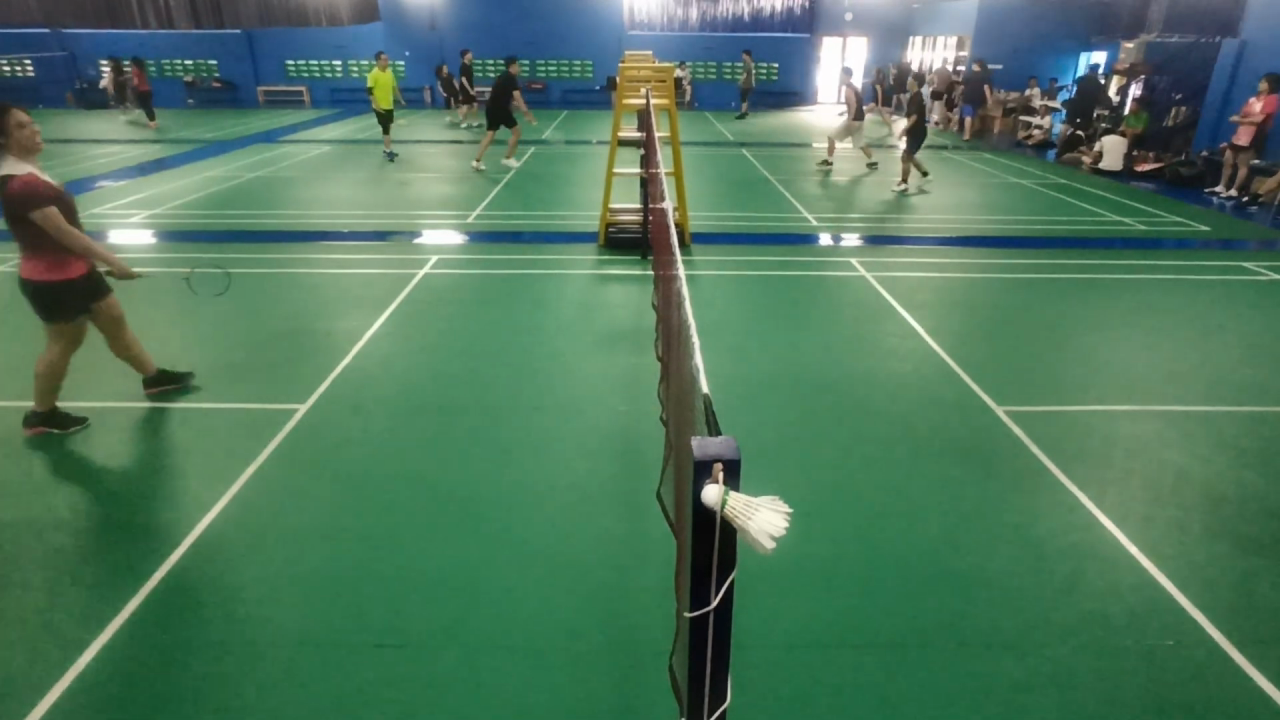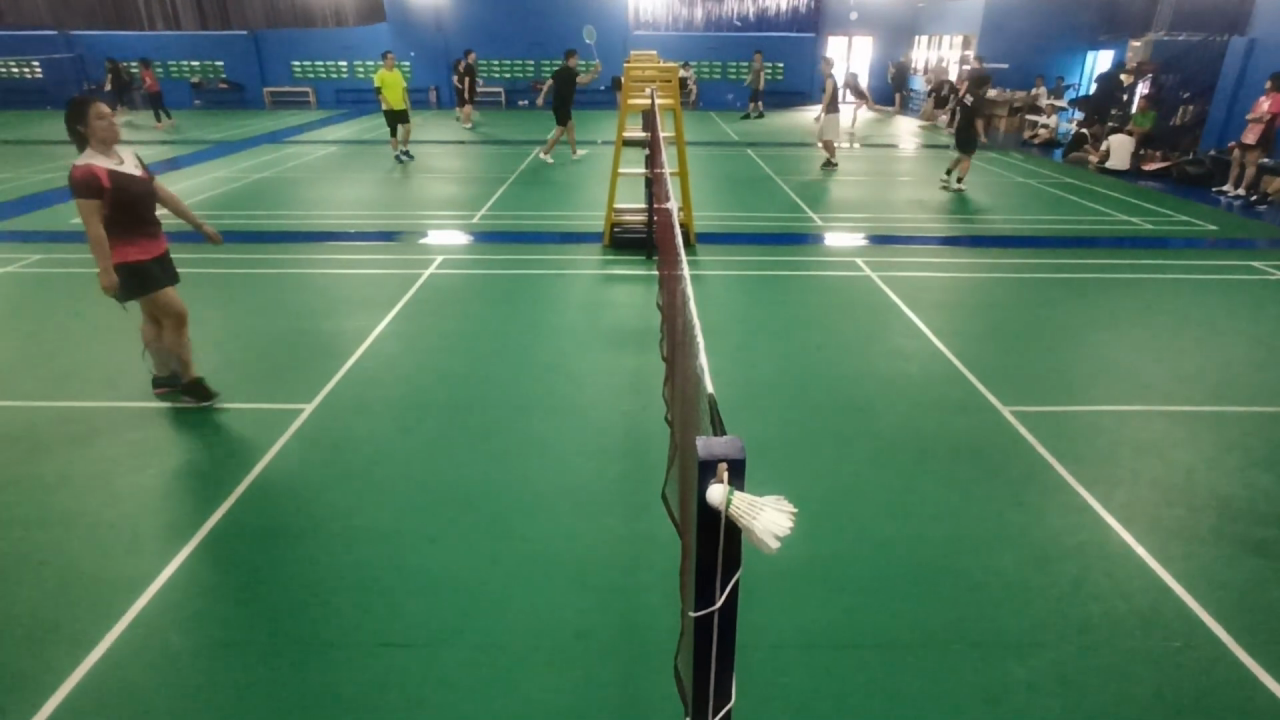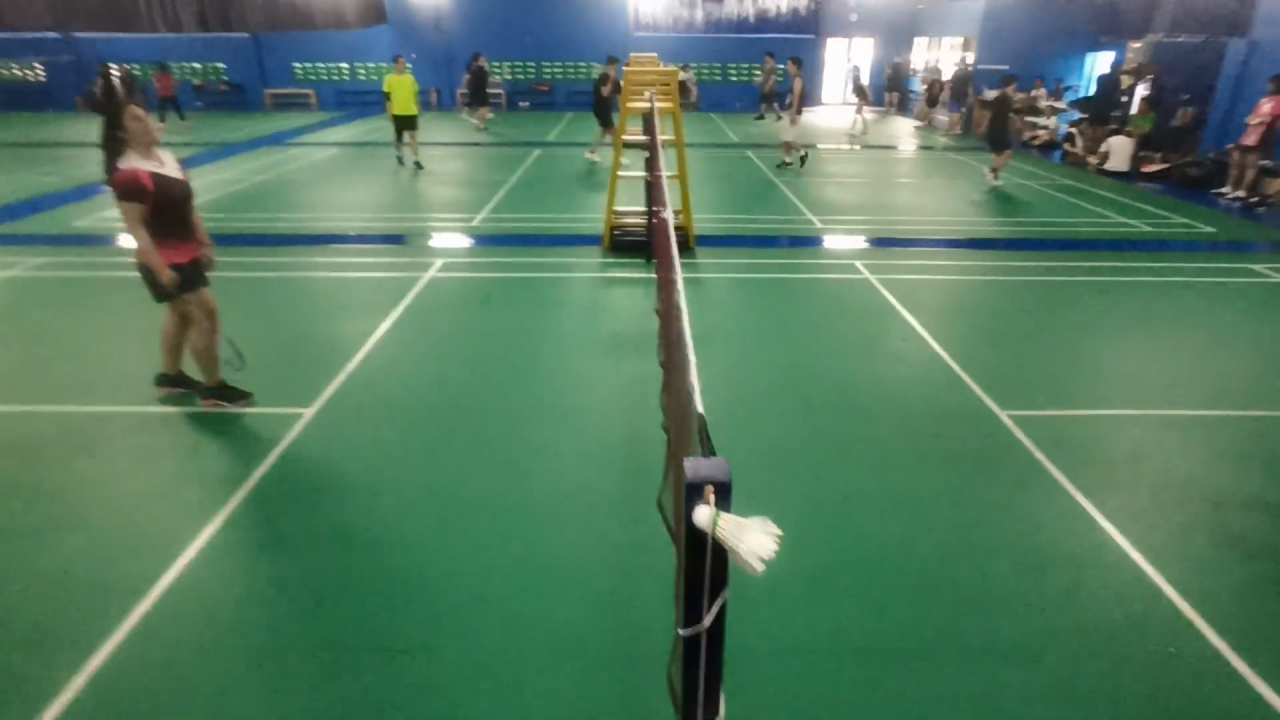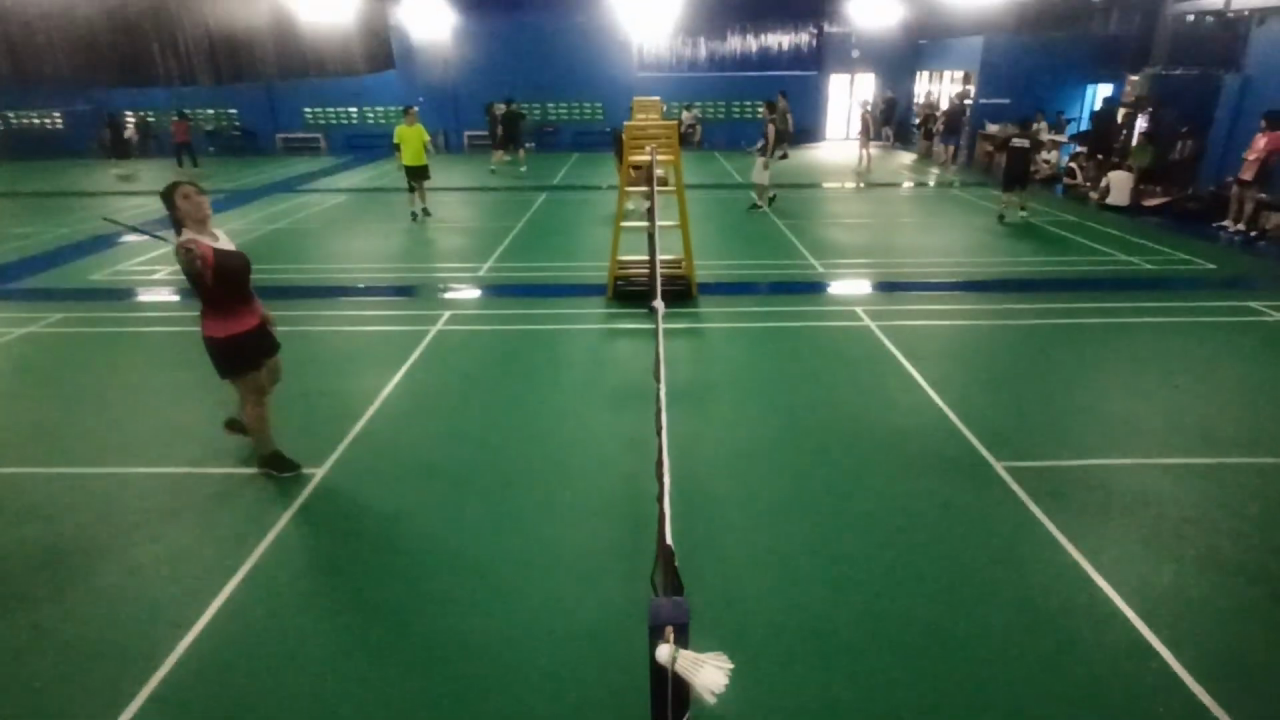
dt=0.5s
person 1, frame 1
left shoulder: (27, 173)
right elbow: (63, 231)
right wrist: (110, 260)
left hip: (74, 271)
right hip: (53, 280)
left knee: (115, 322)
right knee: (65, 342)
left ankle: (153, 377)
right ankle: (41, 416)
person 1, frame 2
left shoulder: (130, 157)
right shoulder: (85, 173)
left elbow: (162, 195)
right elbow: (94, 227)
left wrist: (199, 225)
right wrist: (105, 271)
left hip: (154, 250)
right hip: (128, 261)
left knee: (156, 315)
right knee: (176, 314)
left ankle: (164, 376)
right ankle: (189, 382)
person 1, frame 3
left shoulder: (169, 159)
right shoulder: (127, 175)
right elbow: (136, 228)
left wrist: (205, 246)
right wrist: (159, 268)
left hip: (187, 255)
right hip: (165, 263)
left knee: (181, 314)
right knee: (207, 317)
left ankle: (170, 375)
right ankle: (214, 388)
person 1, frame 4
left shoulder: (221, 236)
right shoulder: (190, 245)
right elbow: (192, 267)
left wrist: (258, 309)
right wrist: (188, 258)
left hip: (250, 324)
right hip: (225, 333)
left knee: (272, 375)
right knee: (255, 391)
left ankle: (243, 420)
right ankle: (267, 456)
